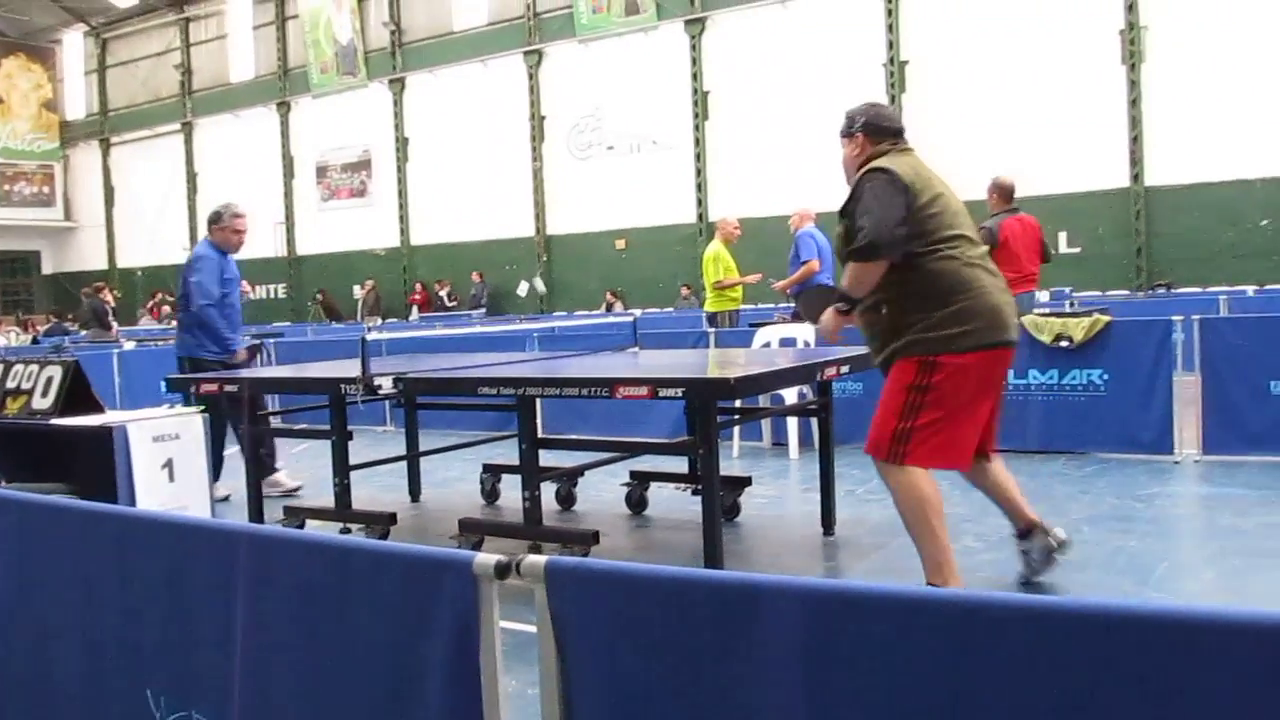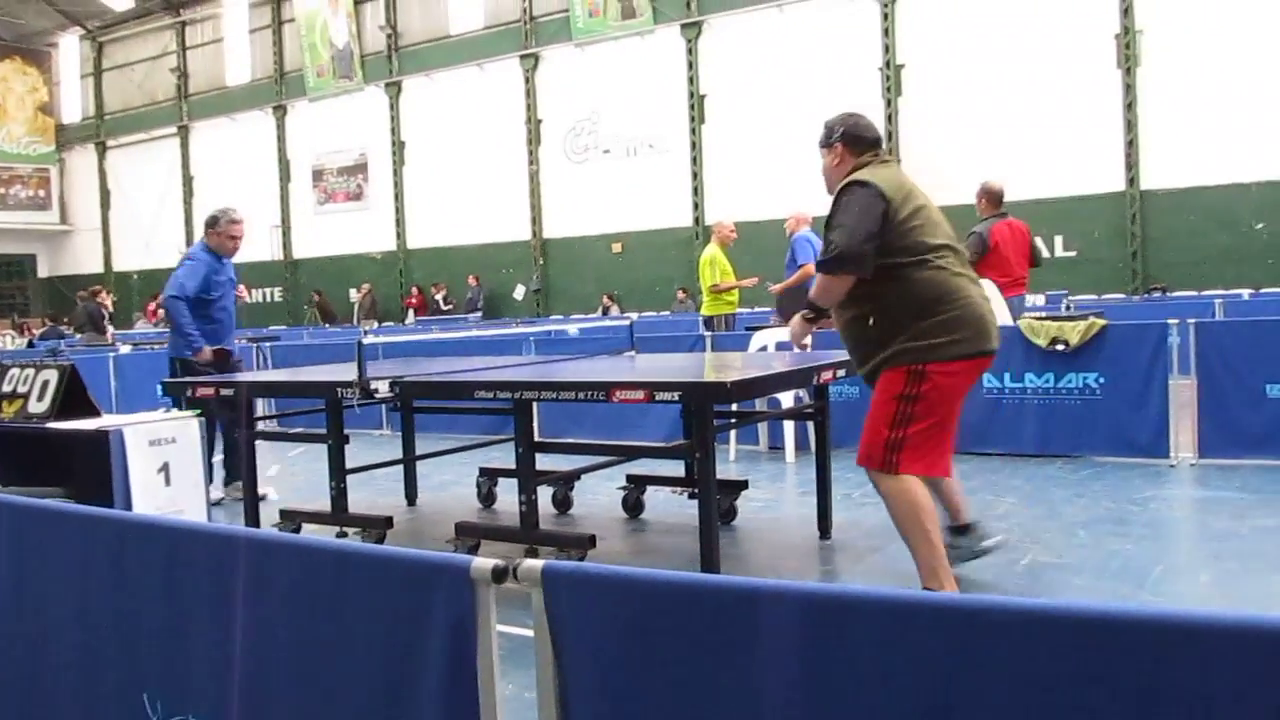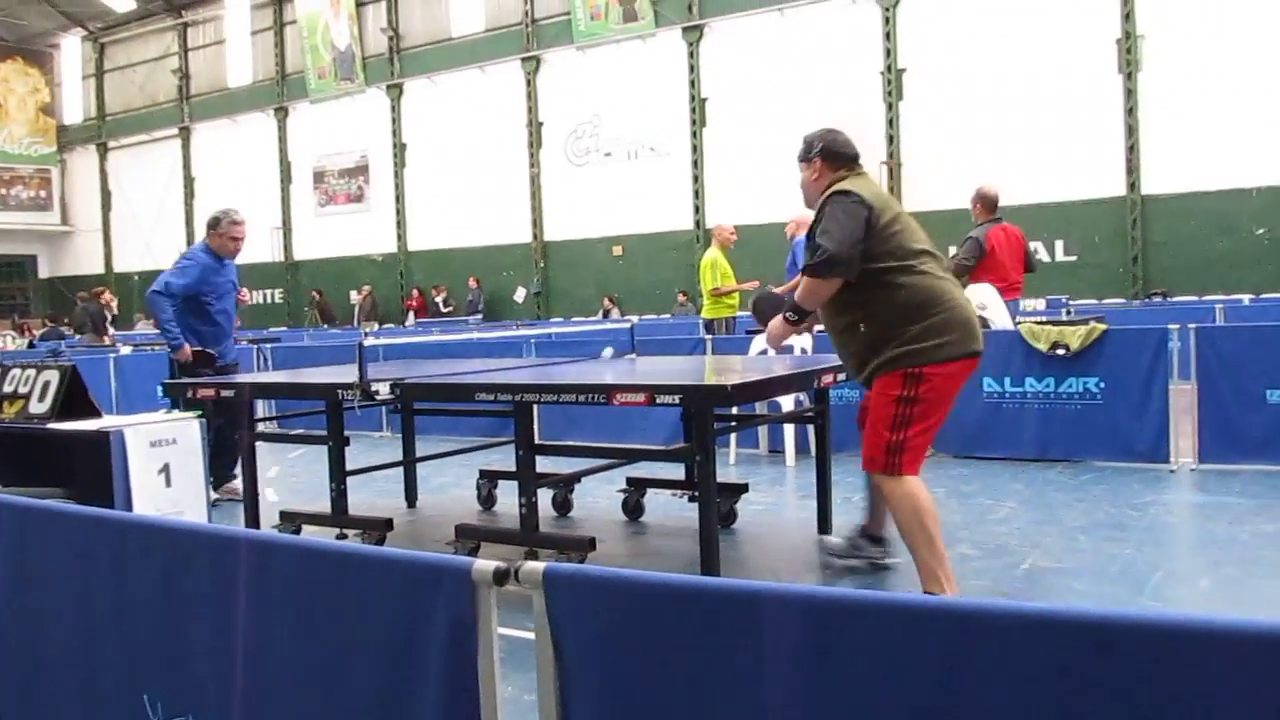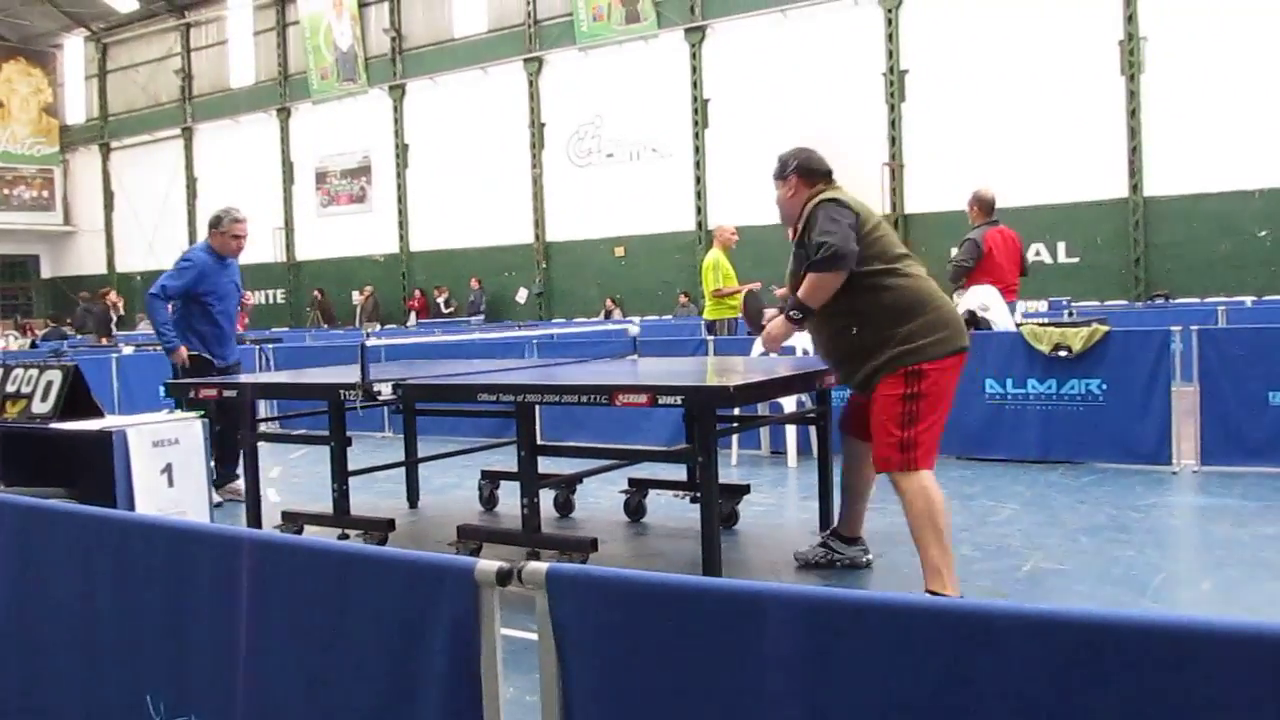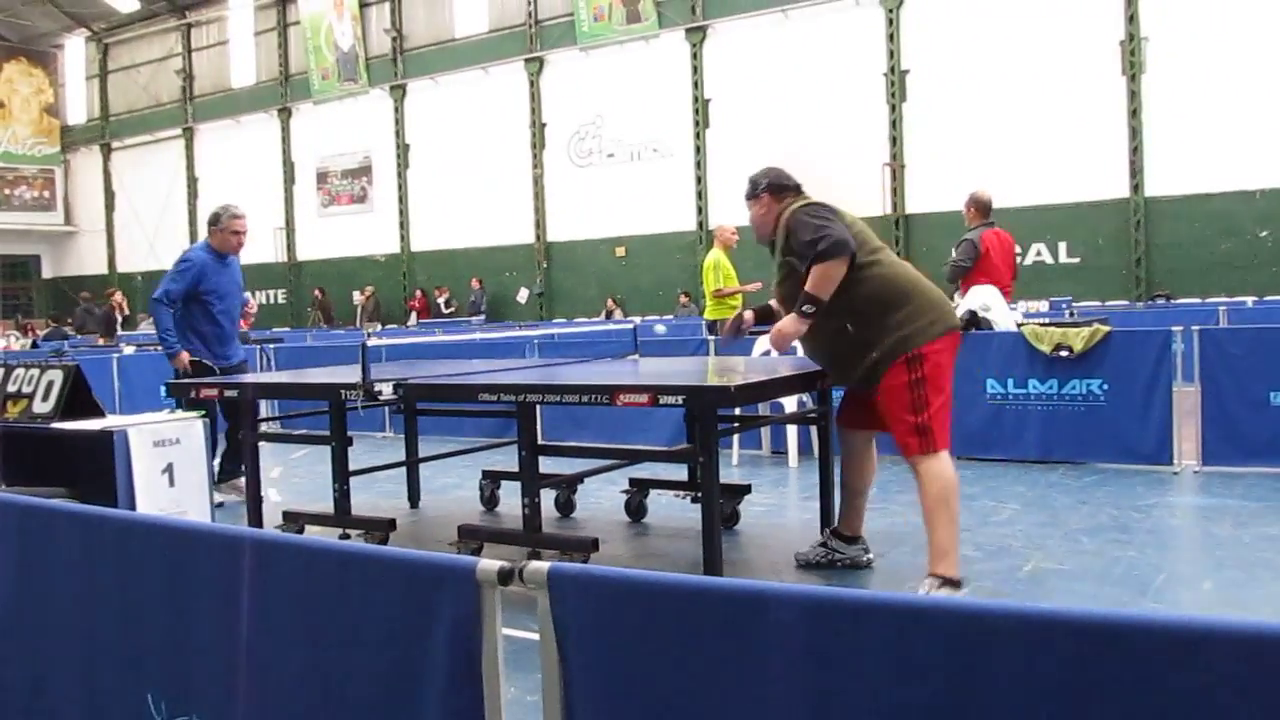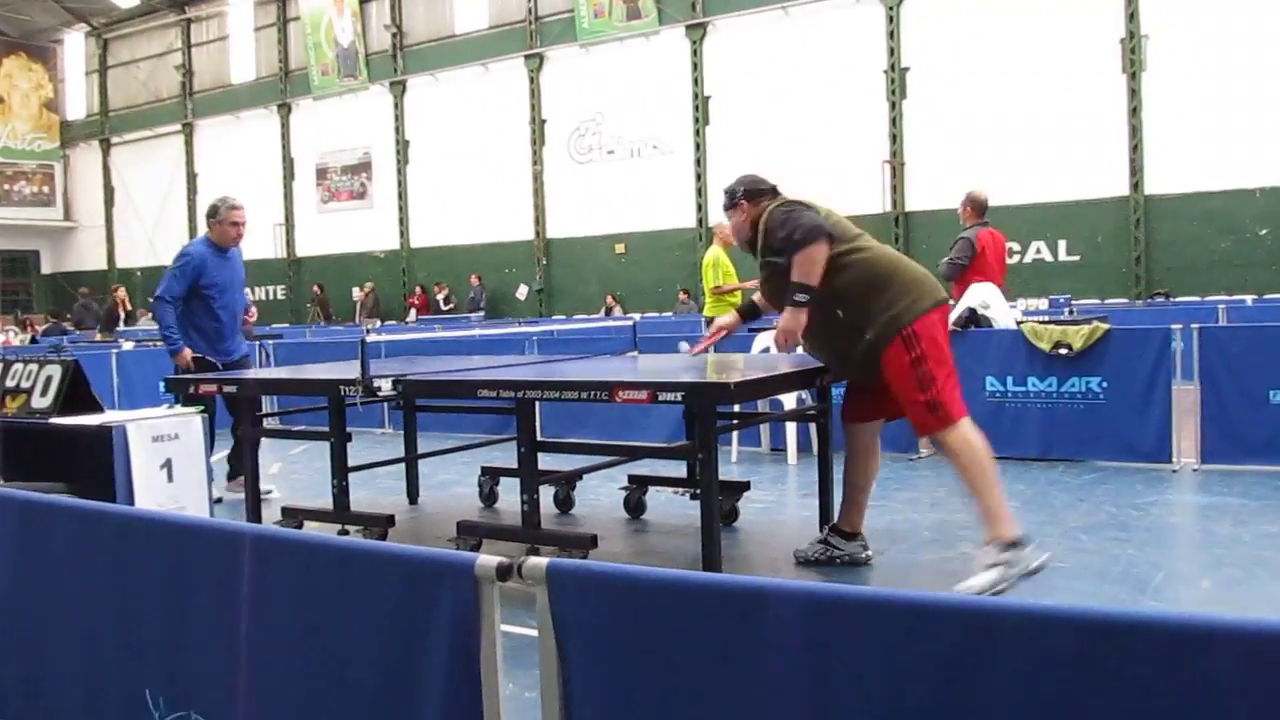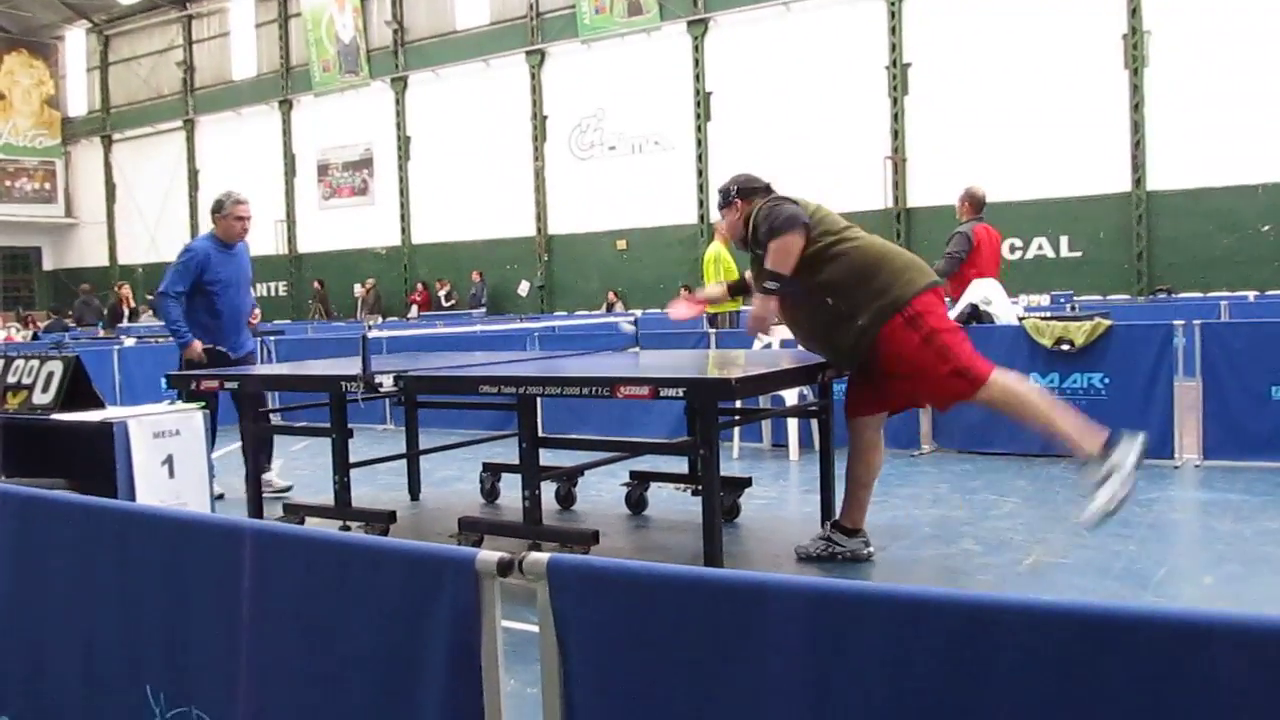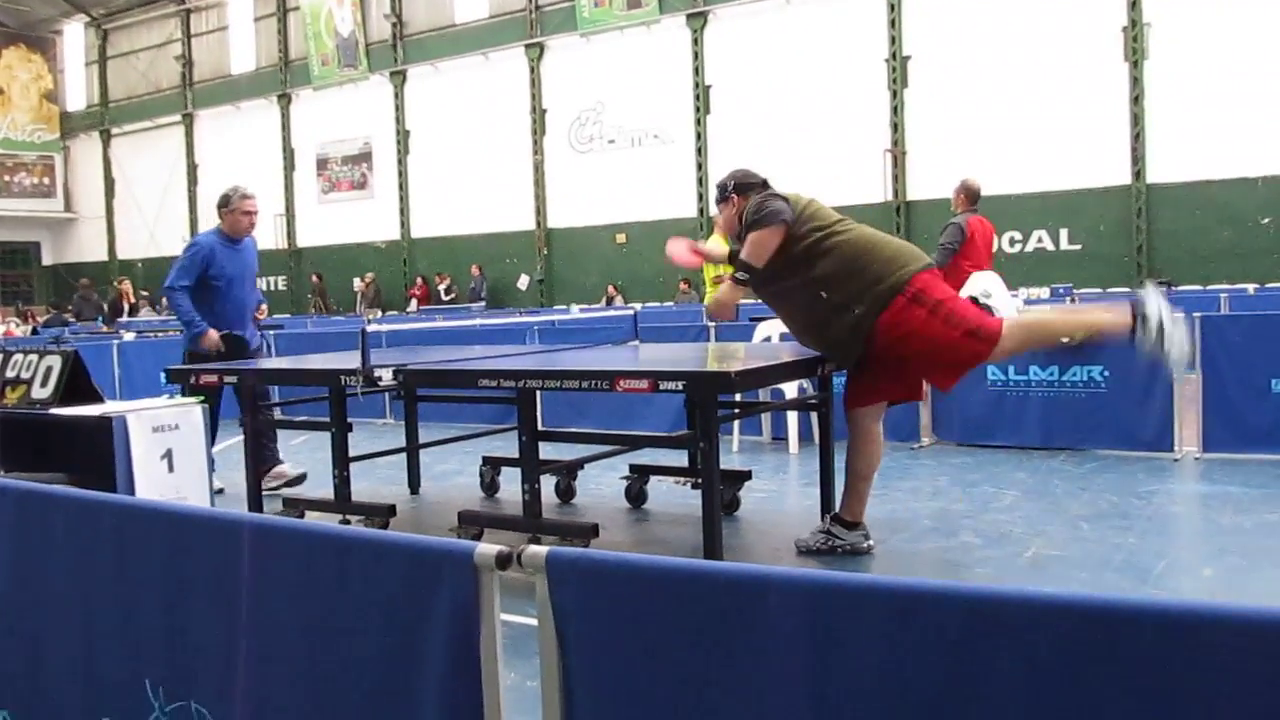
dt=0.1s
person 1, frame 1
left shoulder: (879, 179)
right shoulder: (918, 177)
left elbow: (874, 251)
left wrist: (843, 307)
right wrist: (866, 306)
left hip: (944, 338)
right hip: (984, 326)
left knee: (894, 455)
right knee: (966, 452)
left ankle: (947, 592)
right ankle: (1037, 534)
person 1, frame 2
left shoulder: (861, 187)
right shoulder: (894, 183)
left elbow: (844, 262)
left wrist: (808, 314)
left hip: (932, 341)
right hip: (957, 334)
left knee: (887, 464)
right knee: (916, 452)
left ankle: (943, 595)
right ankle: (963, 529)
person 1, frame 3
left shoulder: (842, 199)
right shoulder: (864, 196)
left elbow: (829, 268)
left wrist: (790, 320)
right wrist: (803, 313)
left hip: (923, 346)
right hip: (914, 341)
left knee: (890, 466)
right knee: (879, 439)
left ankle: (942, 599)
right ankle: (872, 537)
person 1, frame 4
left shoulder: (826, 207)
right shoulder: (836, 208)
left elbow: (832, 262)
right elbow: (852, 286)
left wrist: (791, 317)
right wrist: (795, 312)
left hip: (911, 345)
right hip: (898, 344)
left knee: (904, 465)
right knee: (857, 436)
left ankle: (943, 596)
right ankle: (847, 540)
person 1, frame 5
left shoulder: (803, 216)
right shoulder: (803, 228)
left elbow: (834, 254)
right elbow: (799, 288)
left wrist: (802, 315)
right wrist: (756, 318)
left hip: (913, 341)
left knee: (924, 448)
right knee: (854, 430)
left ankle: (945, 583)
right ankle: (848, 540)
person 1, frame 6
left shoulder: (778, 216)
right shoulder: (780, 234)
left elbow: (810, 239)
right elbow: (773, 293)
left wrist: (795, 306)
right wrist: (737, 317)
left hip: (898, 318)
right hip: (872, 334)
left knee: (944, 422)
right knee: (858, 426)
left ankle: (1008, 545)
right ankle: (847, 537)
person 1, frame 7
left shoulder: (769, 213)
right shoulder: (773, 221)
left elbow: (789, 234)
right elbow: (767, 273)
left wrist: (768, 292)
right wrist: (729, 290)
left hip: (899, 306)
right hip: (869, 326)
left knee: (978, 382)
right knee: (863, 424)
left ankle: (1101, 450)
right ankle: (848, 533)
person 1, frame 8
left shoulder: (762, 207)
left elbow: (771, 228)
left wrist: (735, 282)
right wrist: (729, 257)
left hip: (895, 294)
right hip: (875, 319)
left knee: (999, 339)
right knee: (862, 414)
left ankle: (1131, 318)
right ankle: (848, 526)
person 2, frame 1
left shoulder: (222, 257)
right shoulder: (205, 259)
right elbow: (203, 307)
left wrist: (236, 290)
right wrist: (231, 344)
left hip: (233, 353)
right hip: (203, 356)
left knee: (254, 413)
right knee: (213, 421)
left ankle: (267, 475)
right ankle: (207, 482)
person 2, frame 2
left shoulder: (223, 259)
right shoulder: (198, 261)
right elbow: (174, 299)
left wrist: (232, 293)
right wrist: (195, 345)
left hip: (223, 353)
right hip: (195, 358)
left knee: (239, 417)
right knee: (204, 423)
left ankle: (235, 480)
person 2, frame 3
left shoulder: (226, 260)
right shoulder: (196, 262)
right elbow: (157, 295)
left wrist: (237, 296)
right wrist: (176, 342)
left hip: (224, 357)
right hip: (194, 359)
left knee: (233, 422)
right knee: (202, 425)
left ankle: (223, 480)
person 2, frame 4
left shoulder: (230, 259)
right shoulder: (196, 262)
right elbow: (155, 297)
left wrist: (239, 300)
right wrist: (172, 344)
left hip: (227, 358)
right hip: (195, 359)
left knee: (235, 422)
right knee: (205, 426)
left ankle: (226, 480)
person 2, frame 5
left shoulder: (232, 258)
right shoulder: (195, 261)
right elbow: (160, 303)
left wrist: (244, 303)
right wrist: (173, 349)
left hip: (233, 358)
right hip: (196, 360)
left knee: (243, 421)
left ankle: (229, 477)
person 2, frame 6
left shoulder: (233, 253)
right shoulder: (194, 255)
right elbow: (162, 301)
left wrist: (246, 305)
right wrist: (176, 345)
left hip: (235, 353)
right hip: (200, 357)
left knee: (250, 415)
left ankle: (238, 475)
person 2, frame 7
left shoulder: (242, 249)
right shoulder: (198, 252)
right elbow: (166, 296)
left wrist: (252, 306)
right wrist: (186, 339)
left hip: (241, 348)
right hip: (203, 352)
left knee: (257, 410)
left ankle: (259, 472)
person 2, frame 8
left shoulder: (249, 244)
right shoulder: (204, 246)
right elbow: (174, 290)
left wrist: (259, 302)
right wrist: (200, 330)
left hip: (246, 343)
right hip: (208, 347)
left knee: (260, 406)
right knee: (204, 414)
left ankle: (269, 468)
